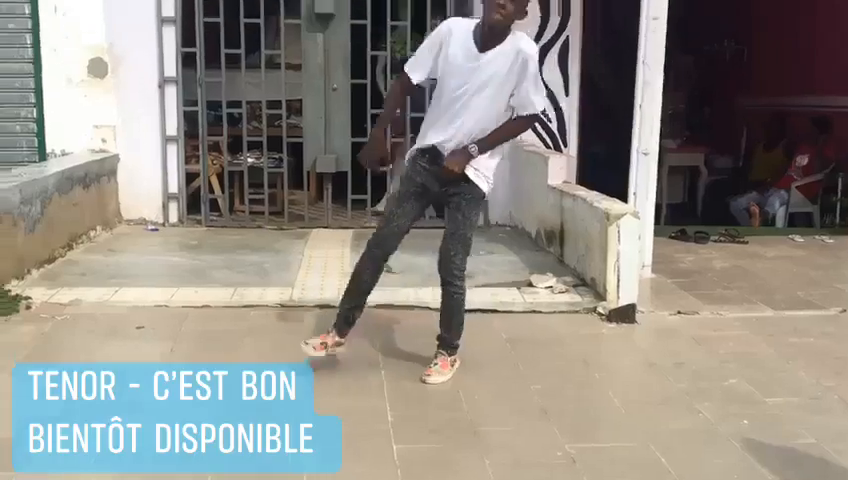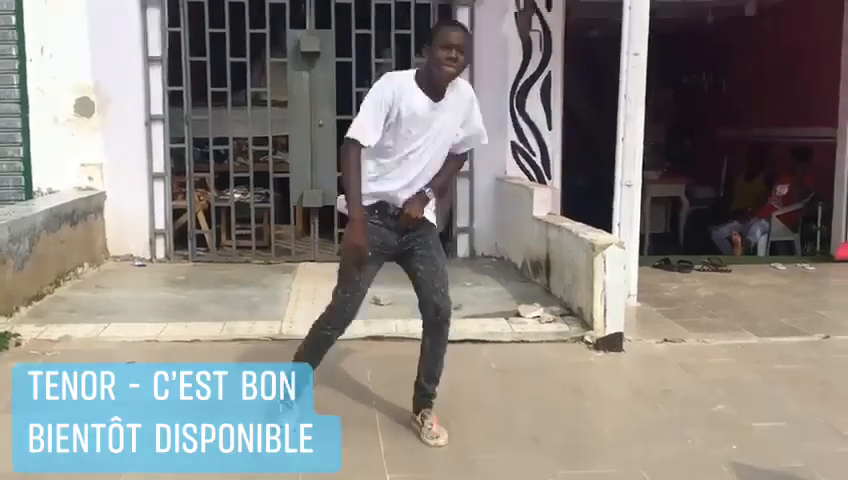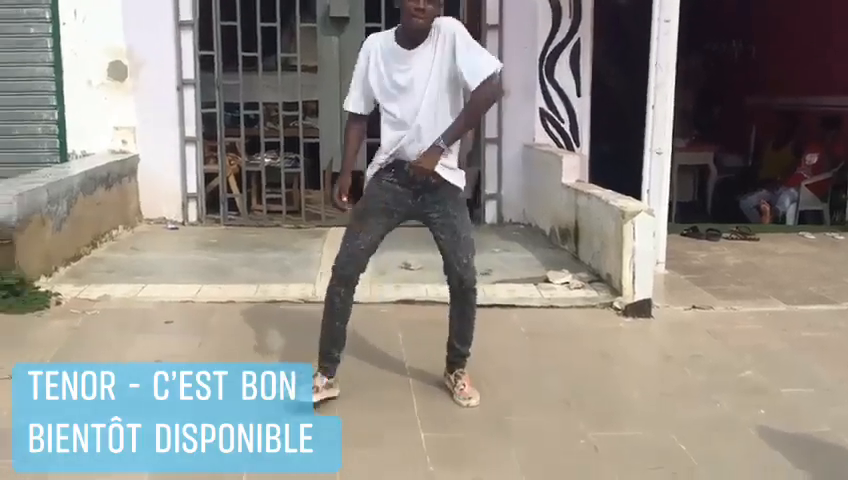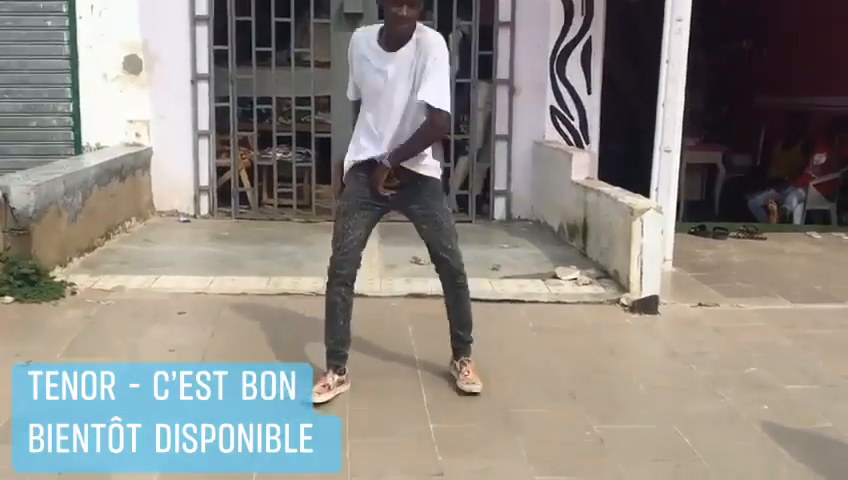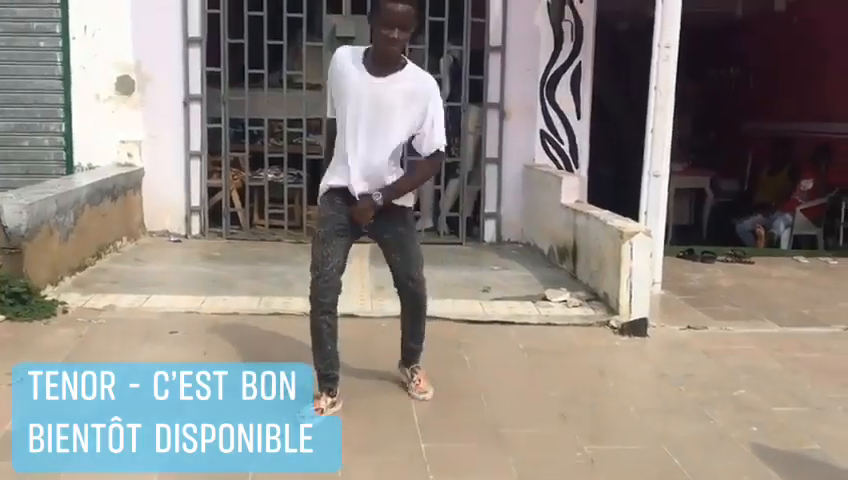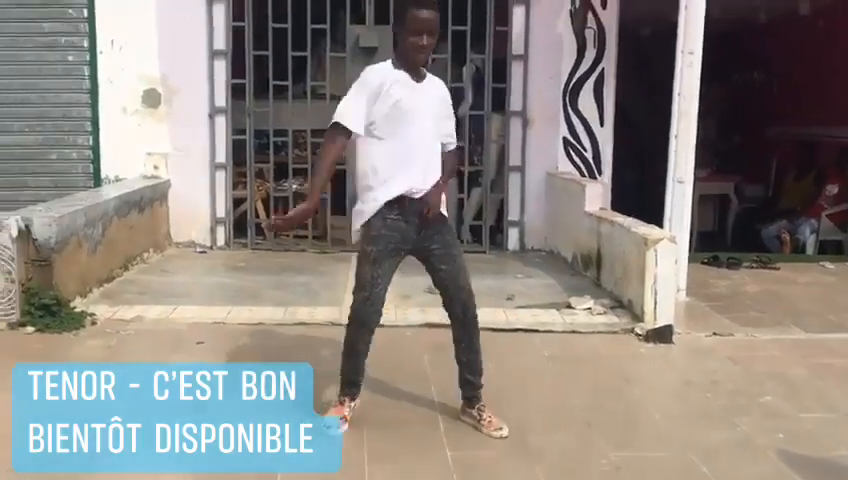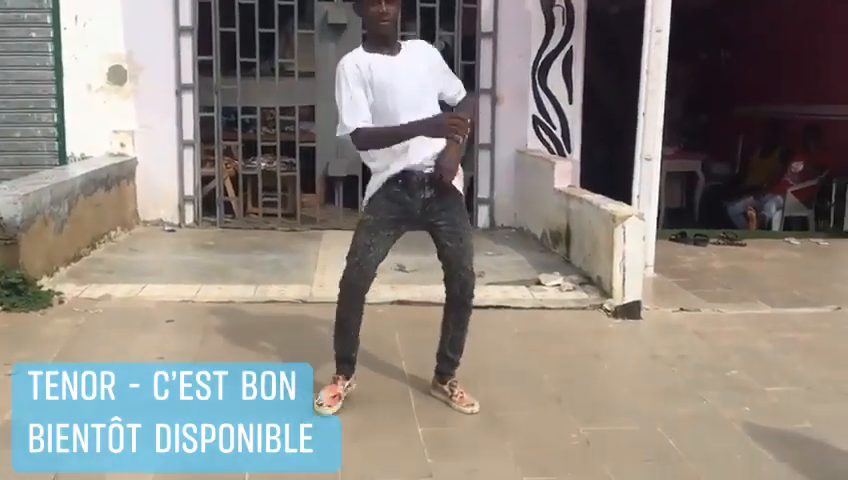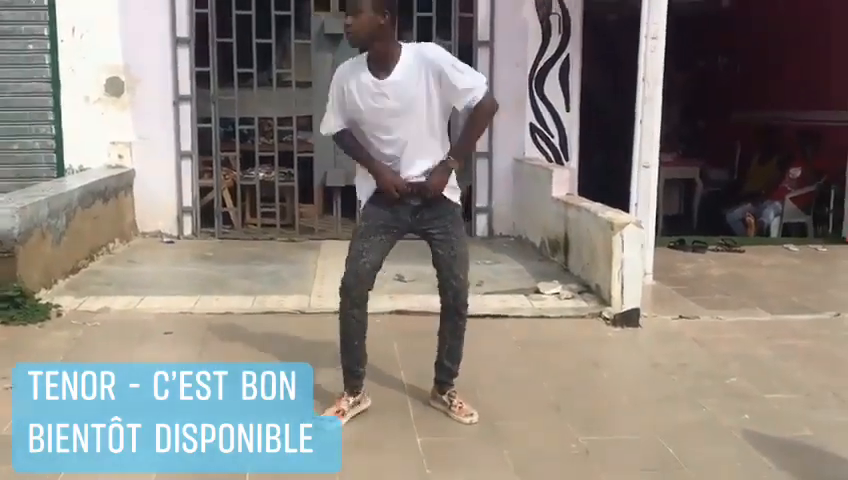
dt=0.3s
person 1, frame 1
left shoulder: (523, 52)
right shoulder: (450, 32)
left elbow: (528, 115)
right elbow: (405, 80)
left wrist: (471, 150)
right wrist: (379, 135)
left hip: (470, 171)
right hip: (427, 155)
left knee: (450, 268)
right knee: (380, 244)
left ankle: (448, 352)
right ankle: (341, 329)
person 1, frame 2
left shoulder: (464, 96)
right shoulder: (391, 86)
right elbow: (352, 148)
left wrist: (424, 193)
right wrist: (355, 220)
left hip: (419, 218)
right hip: (375, 212)
left knee: (438, 310)
right knee: (341, 309)
left ankle: (423, 407)
person 1, frame 3
left shoulder: (451, 34)
right shoulder: (375, 46)
left elbow: (491, 87)
right elbow: (357, 114)
left wrist: (440, 146)
right wrist: (346, 172)
left hip: (441, 178)
right hip: (390, 174)
left knee: (463, 275)
right knee: (346, 266)
left ankle: (456, 368)
right ankle: (327, 373)
person 1, frame 4
left shoulder: (431, 46)
right shoulder: (360, 41)
left elbow: (437, 121)
left wrist: (391, 162)
left hip: (416, 171)
right hip: (364, 170)
left knee: (451, 263)
right knee: (341, 268)
left ankle: (461, 354)
right ankle: (337, 369)
person 1, frame 5
left shoulder: (423, 86)
right shoulder: (341, 61)
left elbow: (434, 158)
left wrist: (380, 199)
left hip: (391, 202)
right hip: (337, 197)
left knee: (414, 289)
right knee: (322, 295)
left ankle: (411, 364)
right ankle: (328, 391)
person 1, frame 6
left shoulder: (437, 90)
right shoulder: (376, 80)
right elbow: (339, 133)
left wrist: (439, 187)
right wrist: (313, 198)
left hip: (429, 212)
right hip: (384, 213)
left knee: (463, 305)
right knee: (367, 309)
left ankle: (473, 401)
right ankle: (348, 396)
person 1, frame 7
left shoulder: (424, 52)
right shoulder: (353, 65)
left elbow: (463, 101)
right elbow: (361, 136)
left wrist: (455, 145)
right wrist: (421, 127)
left hip: (441, 185)
right hip: (393, 187)
left knee: (462, 282)
right knee: (354, 279)
left ankle: (445, 378)
right ankle: (343, 375)
person 1, frame 8
left shoulder: (429, 59)
right shoulder: (346, 76)
left elbow: (486, 104)
right elbow: (340, 131)
left wrist: (447, 166)
right wrist: (374, 168)
left hip: (437, 197)
right hip: (385, 198)
left knee: (456, 294)
right knee: (353, 287)
left ankle: (445, 389)
right ankle: (353, 392)
